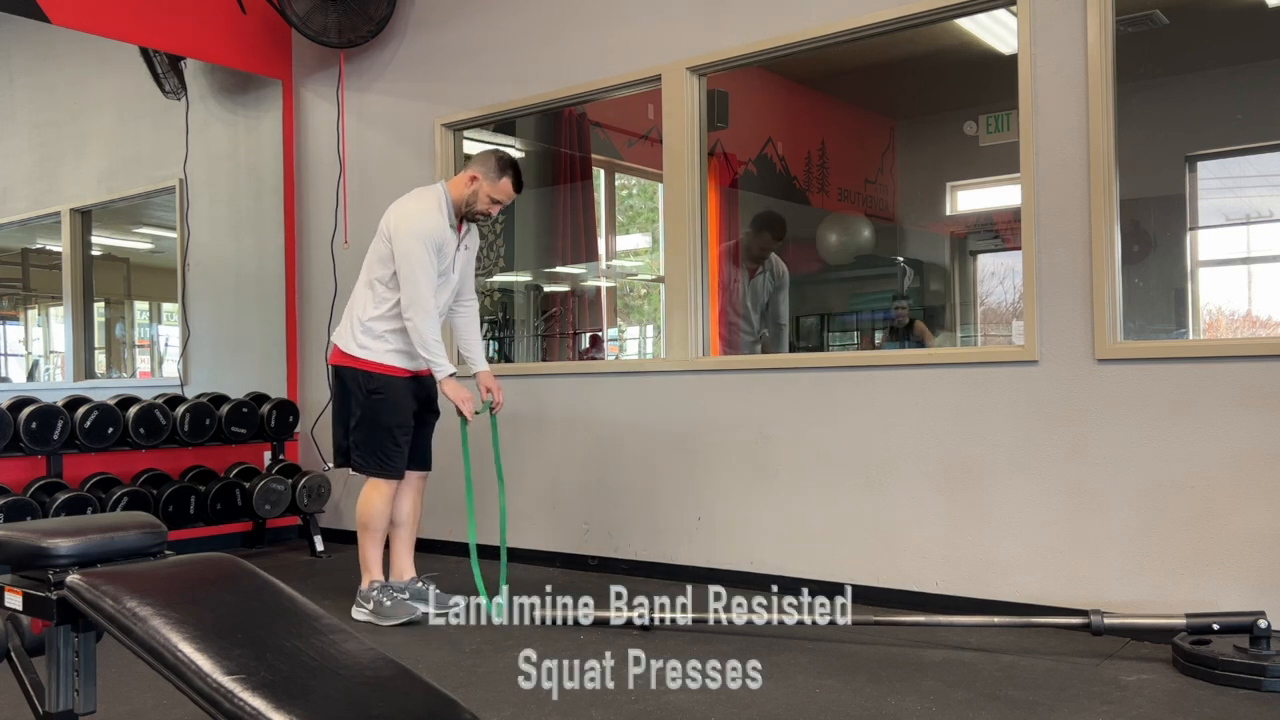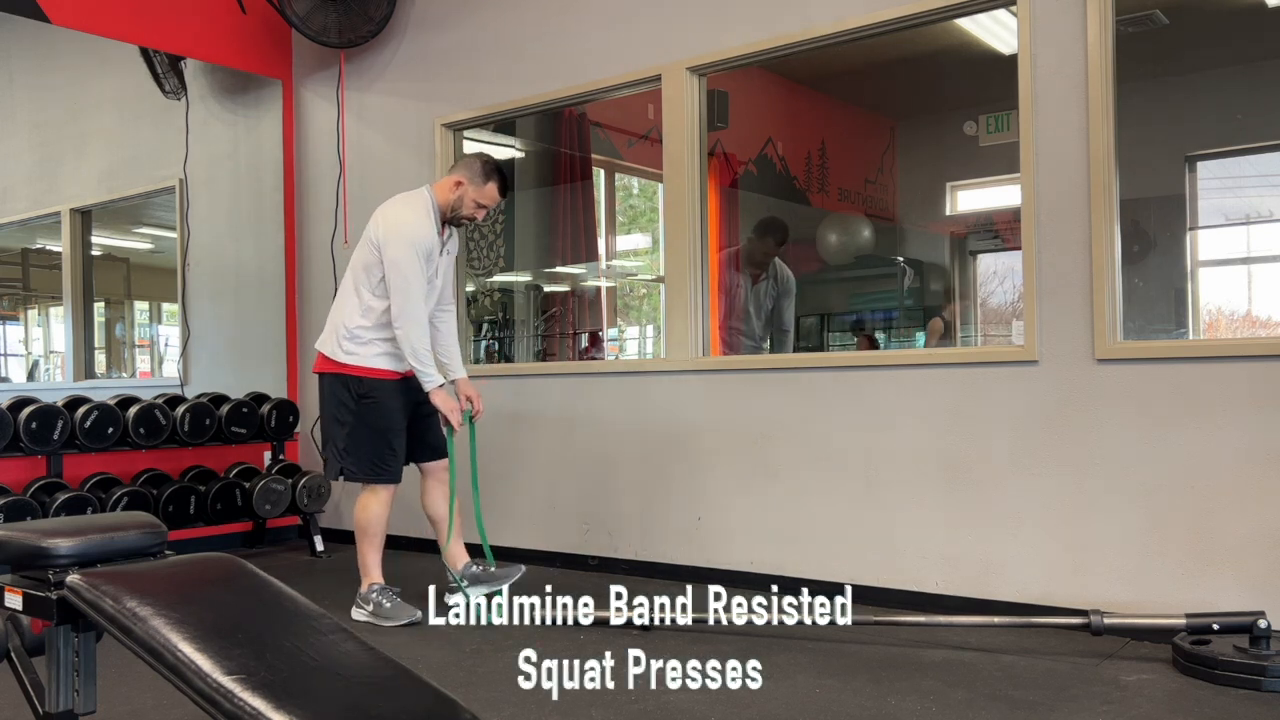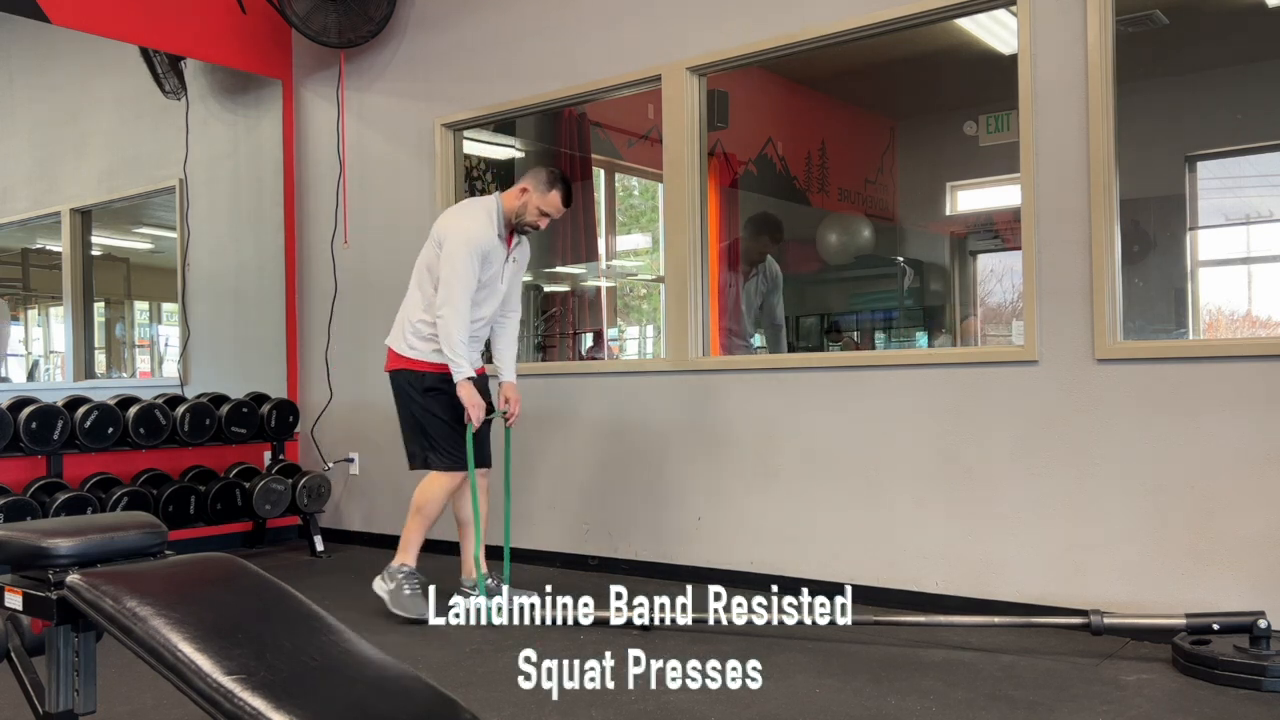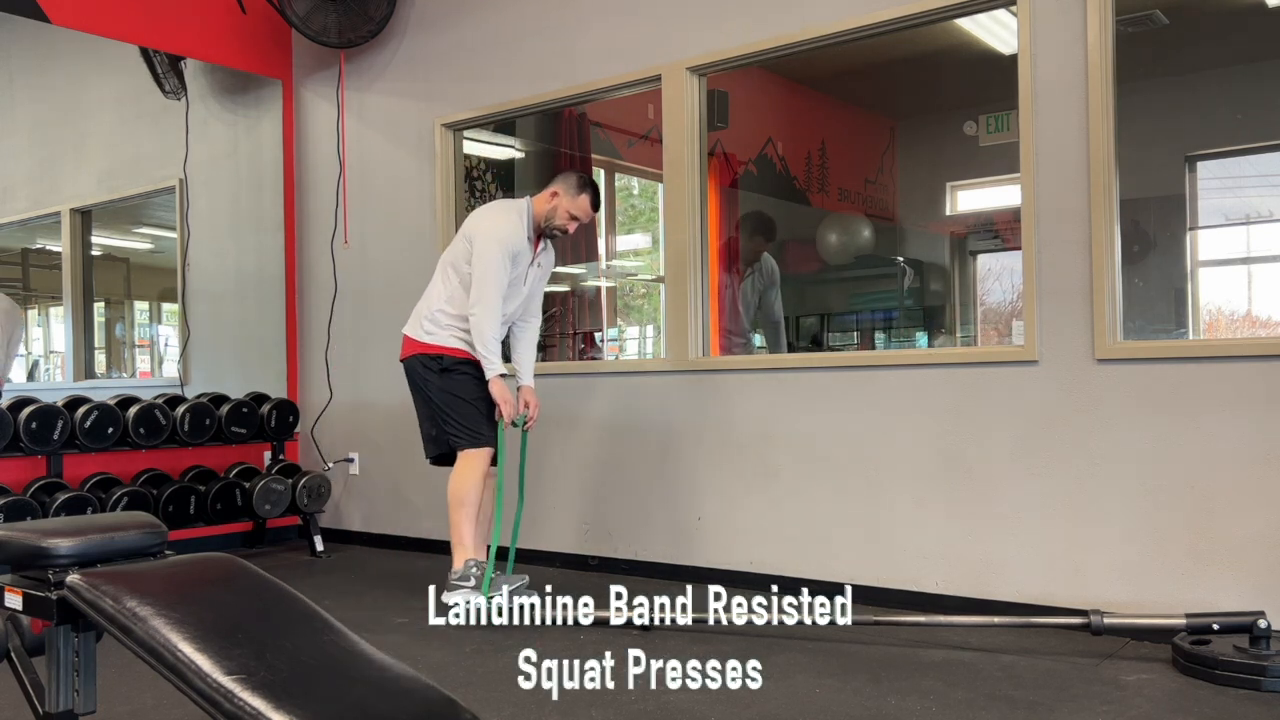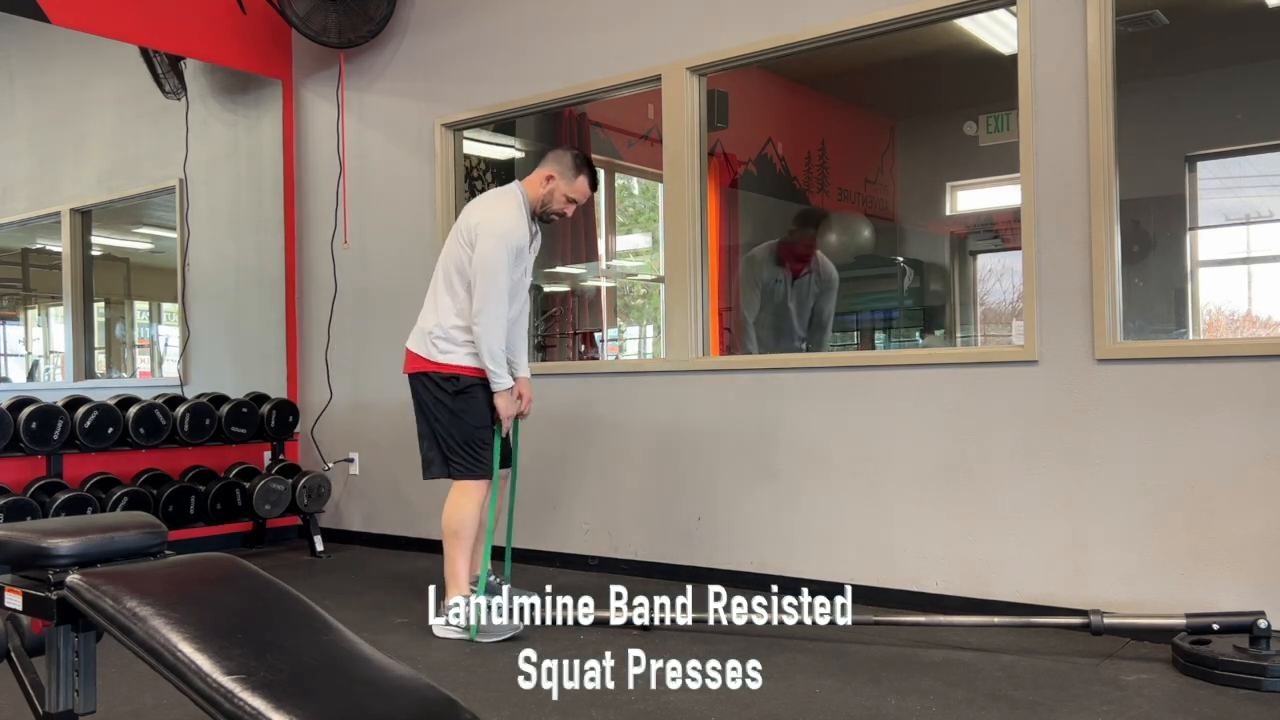
dt=0.7s
person 1, frame 1
left shoulder: (467, 231)
right shoulder: (419, 217)
left elbow: (463, 305)
right elbow: (417, 307)
left wrist: (481, 369)
right wrist: (446, 376)
left hip: (412, 363)
right hip: (371, 358)
left knee: (413, 472)
right knee: (386, 473)
left ankle: (403, 581)
right ankle: (371, 590)
person 1, frame 2
left shoulder: (447, 232)
right shoulder: (407, 222)
left elbow: (442, 310)
right elbow: (406, 315)
left wrist: (459, 376)
right wrist: (435, 386)
left hip: (399, 366)
right hip: (359, 364)
left knee: (436, 464)
right knee: (381, 478)
left ankle: (460, 572)
right ankle: (371, 593)
person 1, frame 3
left shoulder: (520, 247)
right shoulder: (469, 224)
left elbow: (507, 315)
right elbow: (450, 308)
left wrist: (507, 378)
right wrist: (463, 380)
left hip: (463, 365)
right hip: (422, 359)
left knee: (475, 470)
right knee: (449, 467)
left ankle: (474, 578)
right ankle: (398, 573)
person 1, frame 4
left shoulder: (545, 253)
right shoulder: (500, 223)
left elbow: (526, 320)
right elbow: (484, 305)
left wrist: (526, 382)
right wrist: (497, 377)
left hip: (471, 355)
right hip: (436, 347)
left knee: (484, 460)
right knee: (476, 450)
left ankle: (475, 571)
right ankle: (464, 572)
person 1, frame 5
left shoulder: (529, 225)
right shoulder: (501, 220)
left elbow: (516, 305)
right elbow: (487, 312)
left wrist: (521, 374)
right wrist: (502, 387)
left hip: (472, 362)
right hip: (447, 361)
left knee: (495, 470)
right knee: (472, 477)
left ankle: (479, 580)
right ankle: (456, 607)
